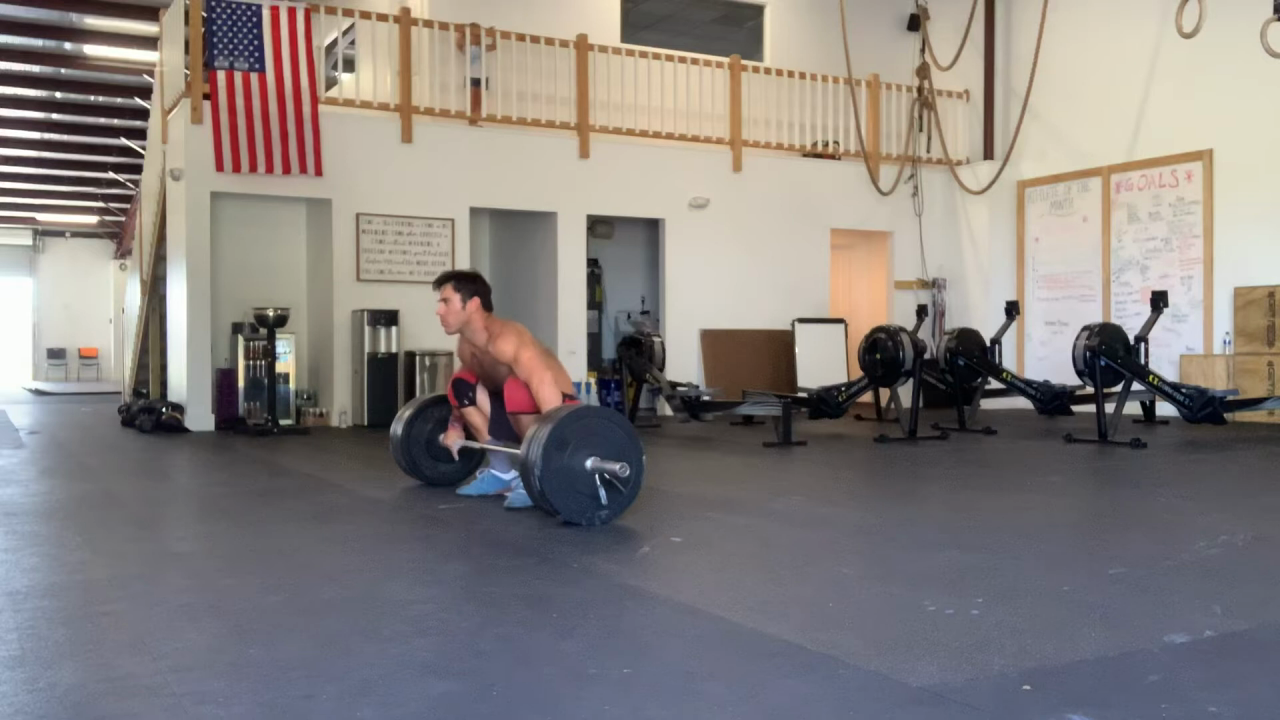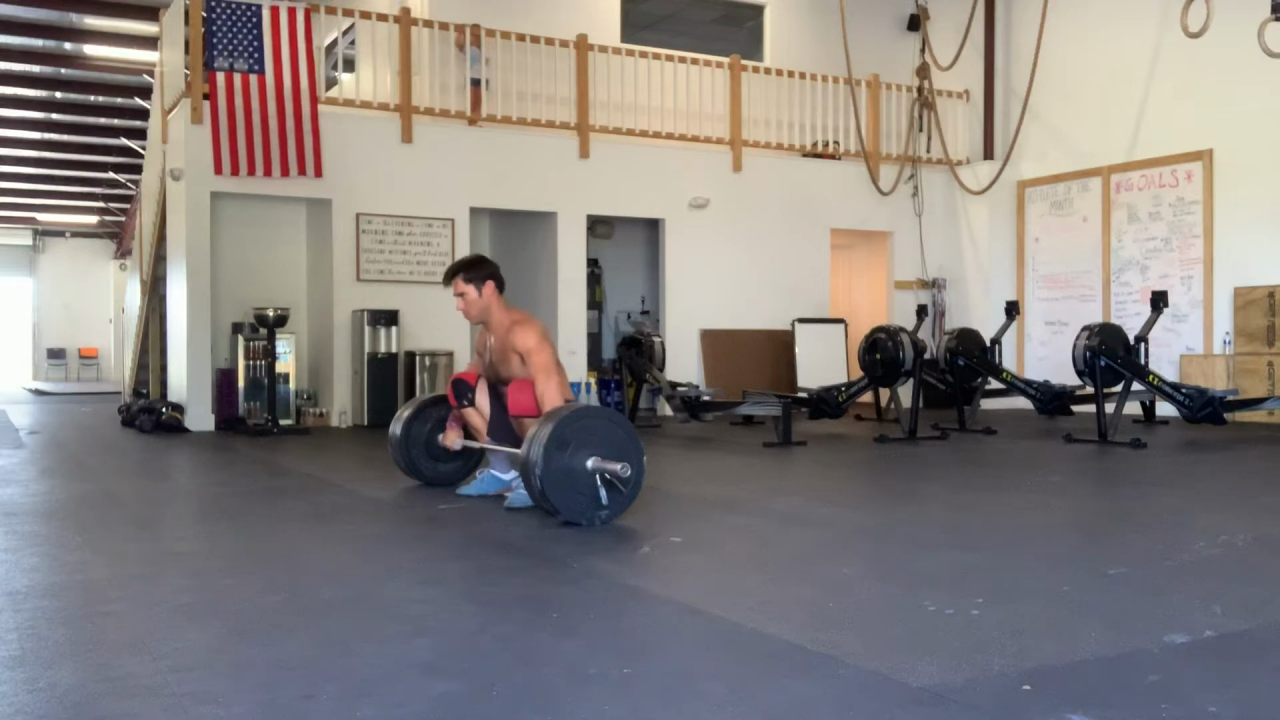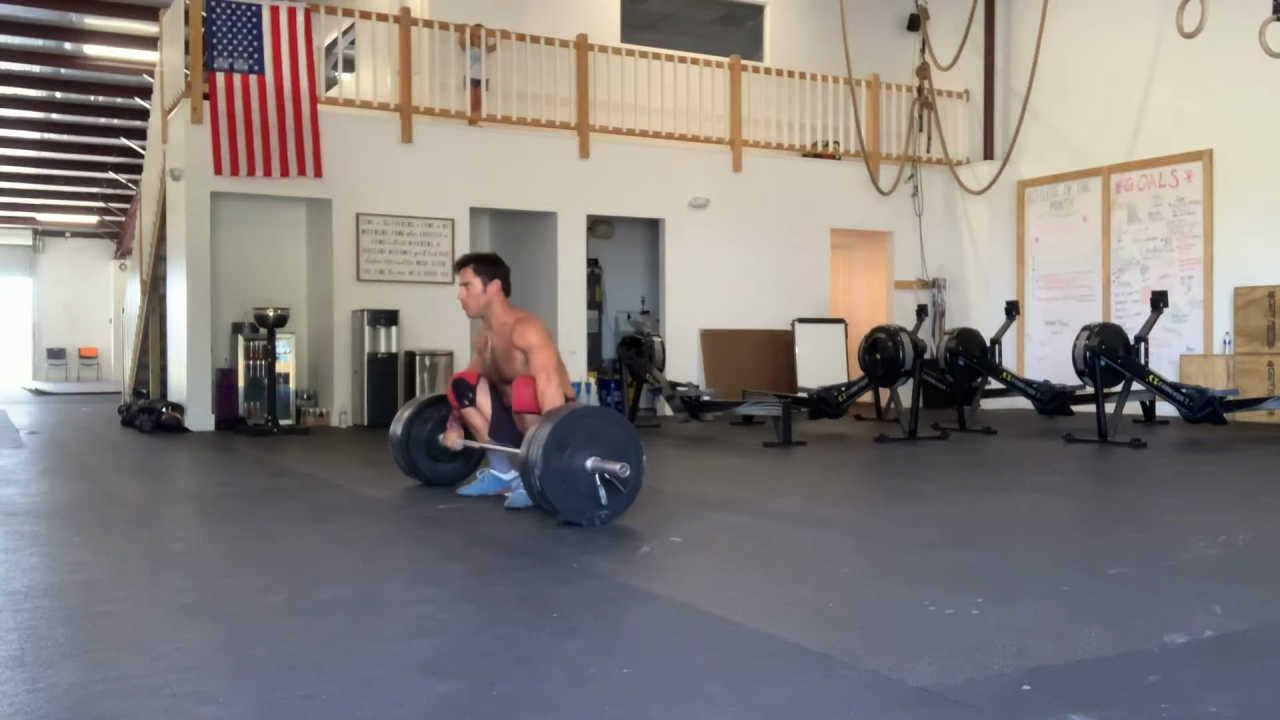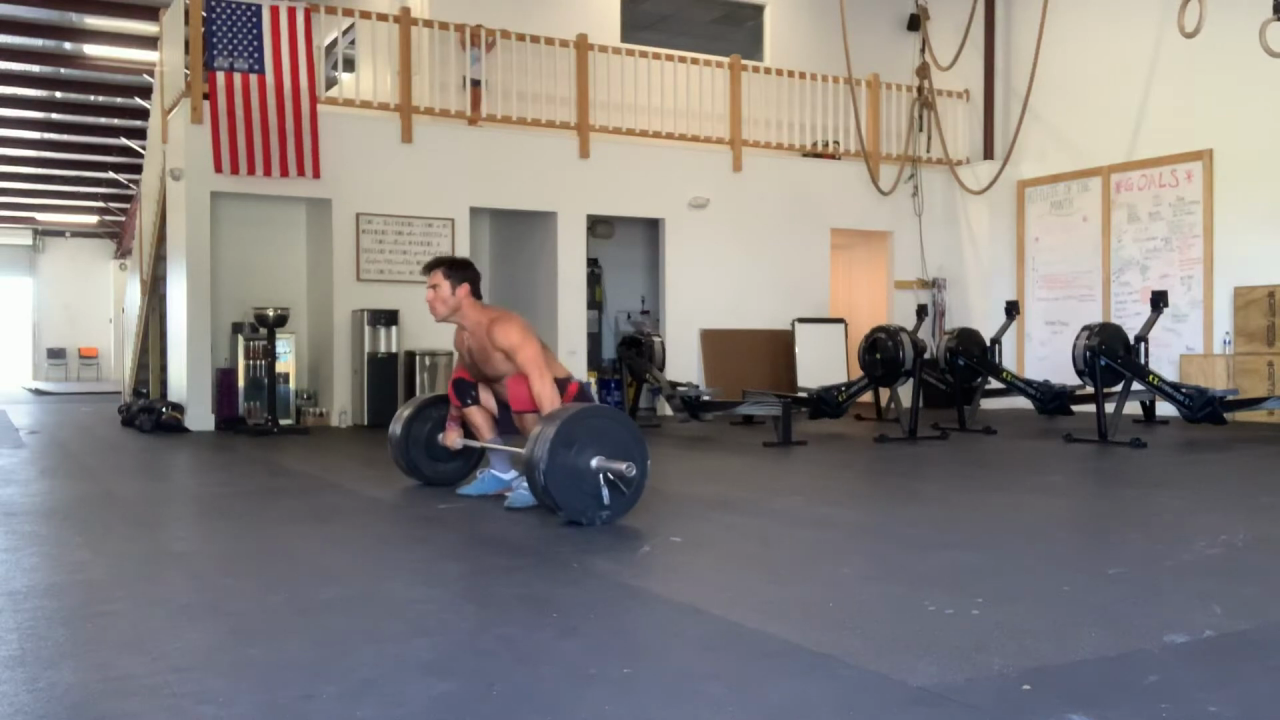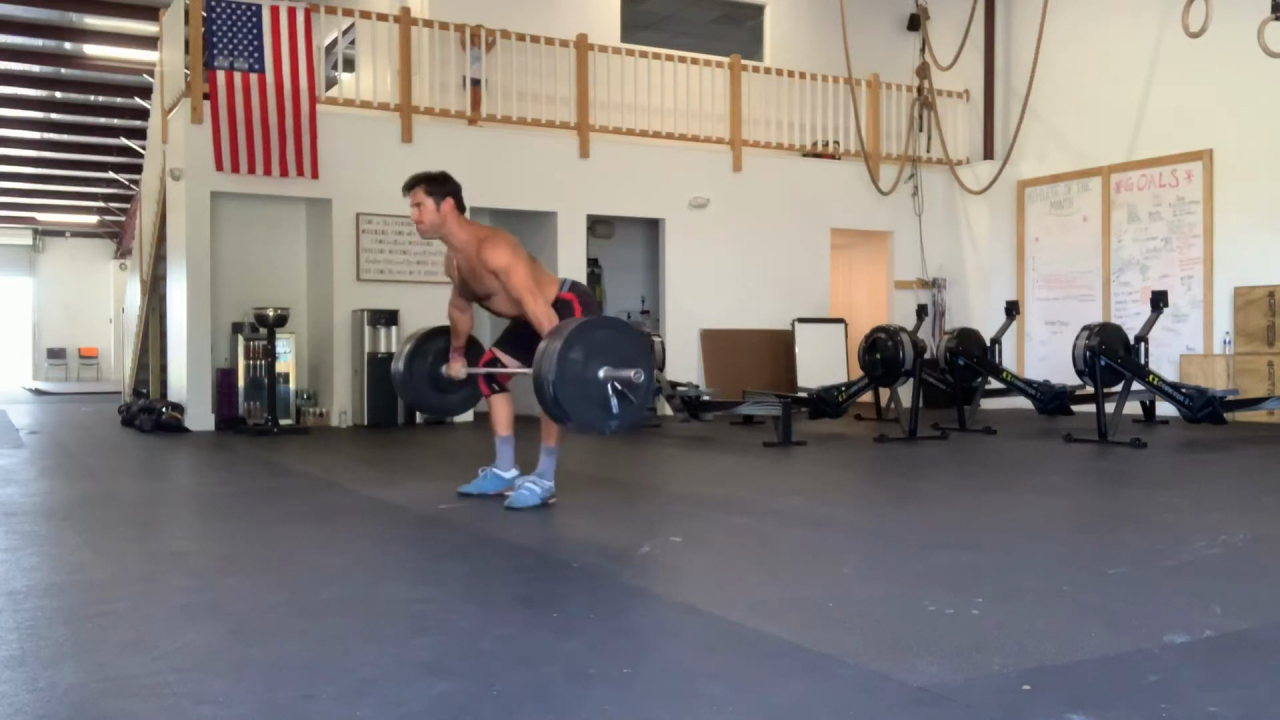
dt=1s
person 1, frame 1
left shoulder: (503, 338)
right shoulder: (466, 346)
left elbow: (543, 381)
right elbow: (468, 381)
right wrist: (455, 424)
right hip: (522, 416)
left knee: (517, 388)
right knee: (461, 385)
right ankle: (502, 472)
person 1, frame 2
left shoulder: (523, 330)
right shoulder: (485, 336)
left elbow: (549, 384)
right elbow: (471, 379)
right wrist: (455, 424)
right hip: (522, 421)
left knee: (520, 392)
right knee: (462, 385)
right ankle: (502, 472)
person 1, frame 3
left shoulder: (526, 328)
right shoulder: (484, 336)
left elbow: (549, 383)
right elbow: (472, 379)
right wrist: (455, 424)
right hip: (522, 421)
left knee: (523, 388)
right knee: (462, 385)
right ankle: (503, 473)
person 1, frame 4
left shoulder: (502, 327)
right shoulder: (463, 335)
left elbow: (541, 379)
right elbow: (463, 378)
right wrist: (453, 424)
left hip: (568, 403)
left knee: (520, 387)
right knee: (461, 386)
right ankle: (503, 472)
person 1, frame 5
left shoulder: (491, 246)
right shoulder: (453, 258)
left elbow: (534, 301)
right elbow: (460, 307)
right wrist: (456, 354)
left hip: (569, 306)
right hip: (530, 315)
right knee: (490, 373)
left ankle: (543, 480)
right ankle: (505, 472)
